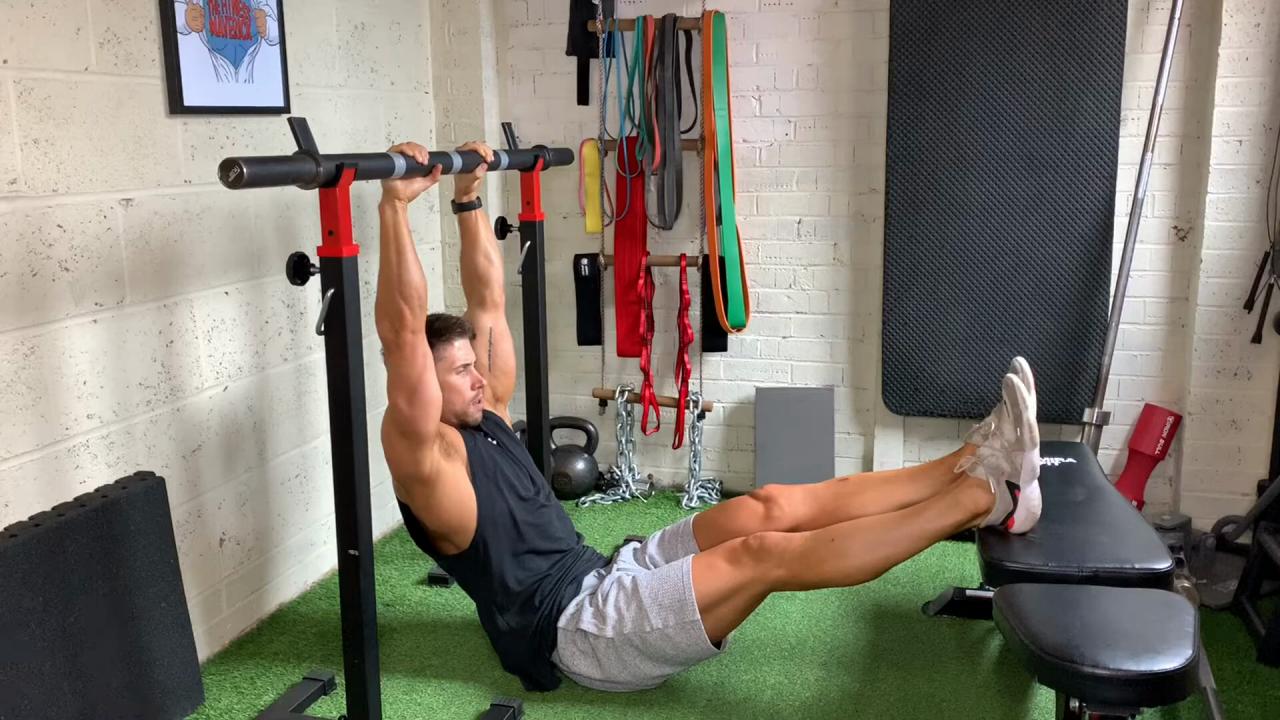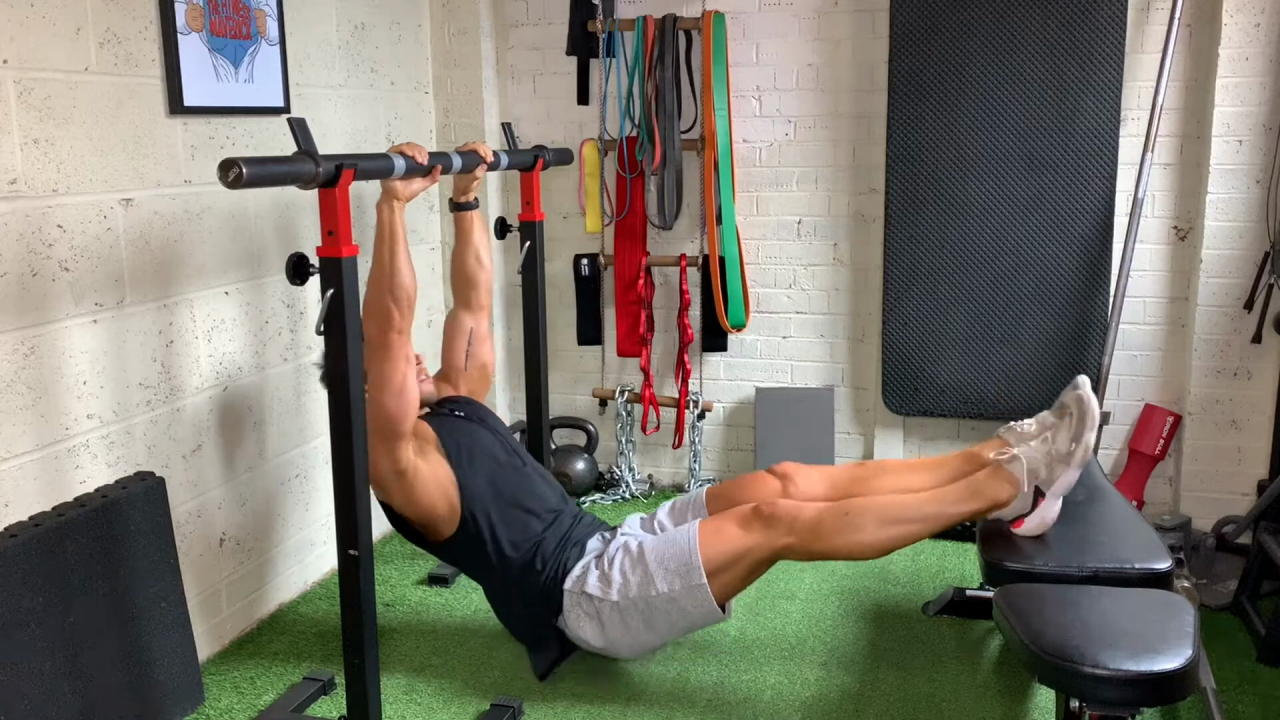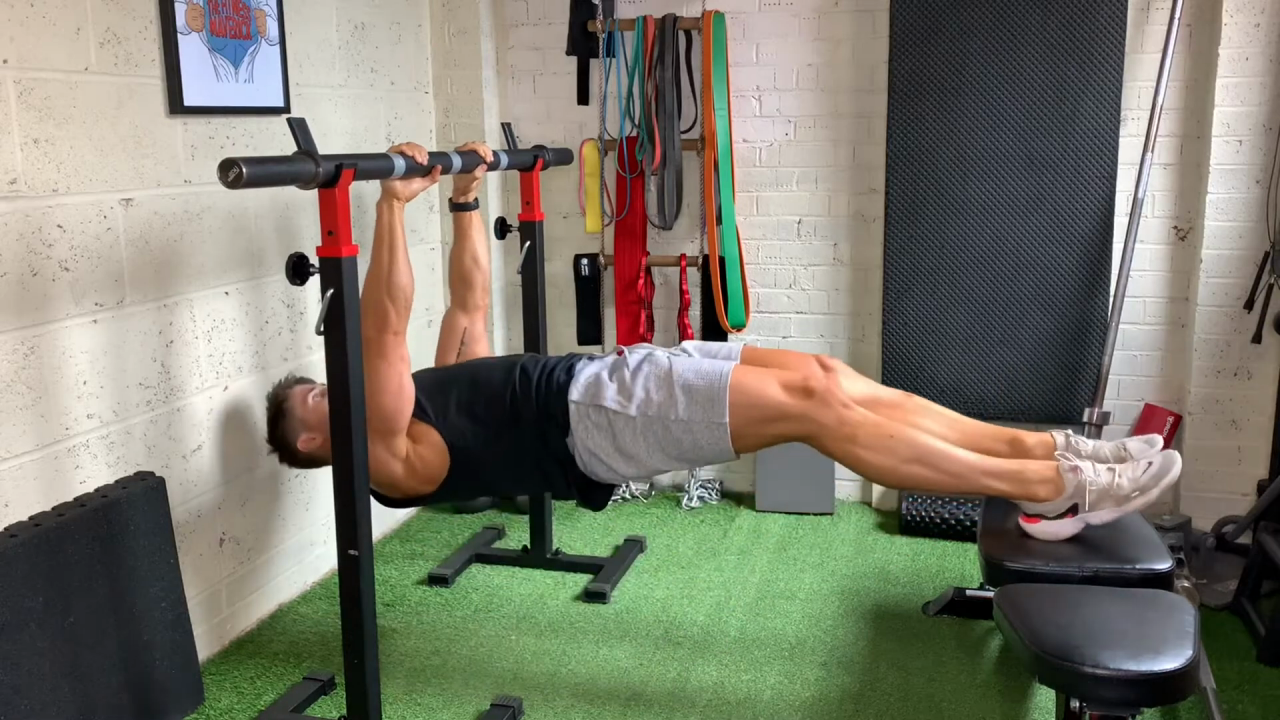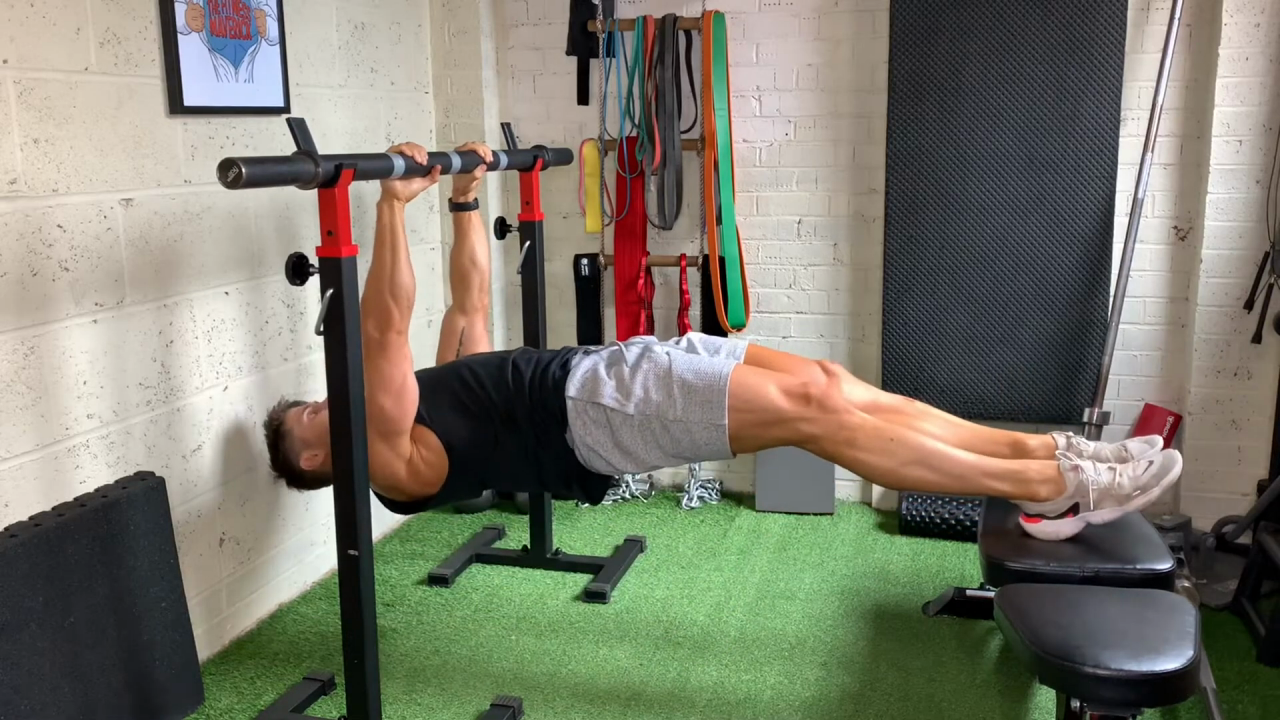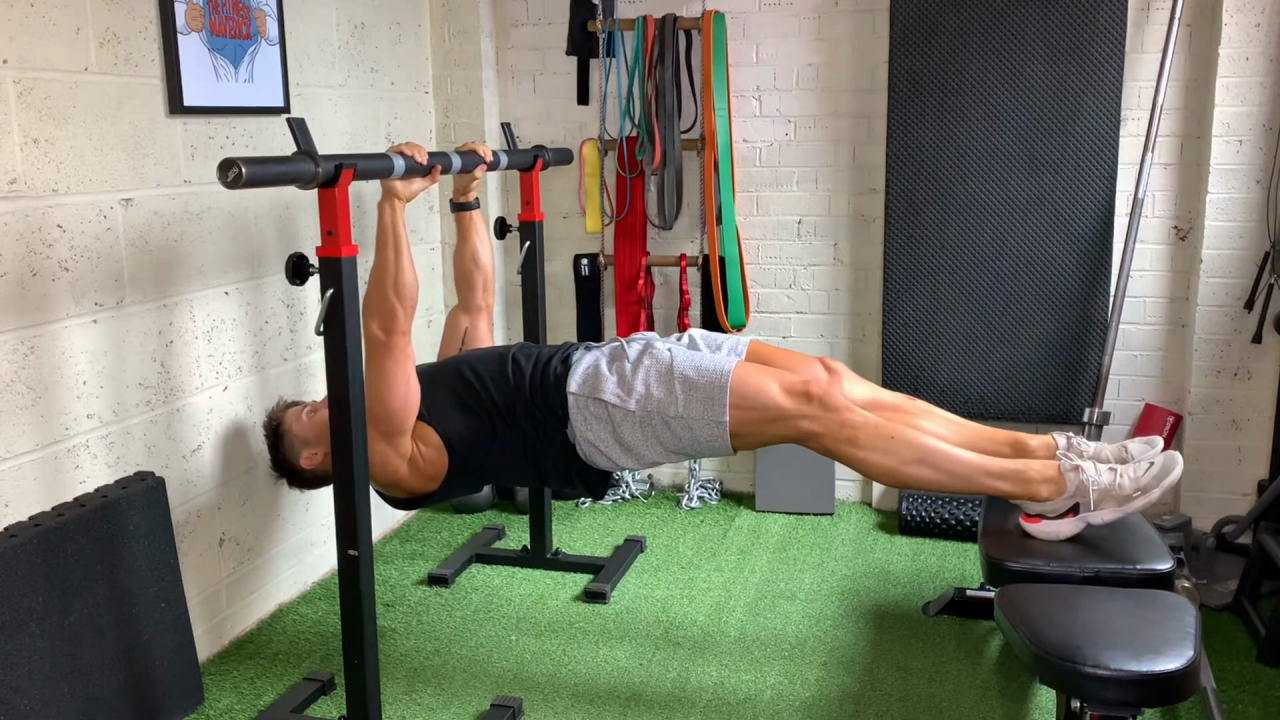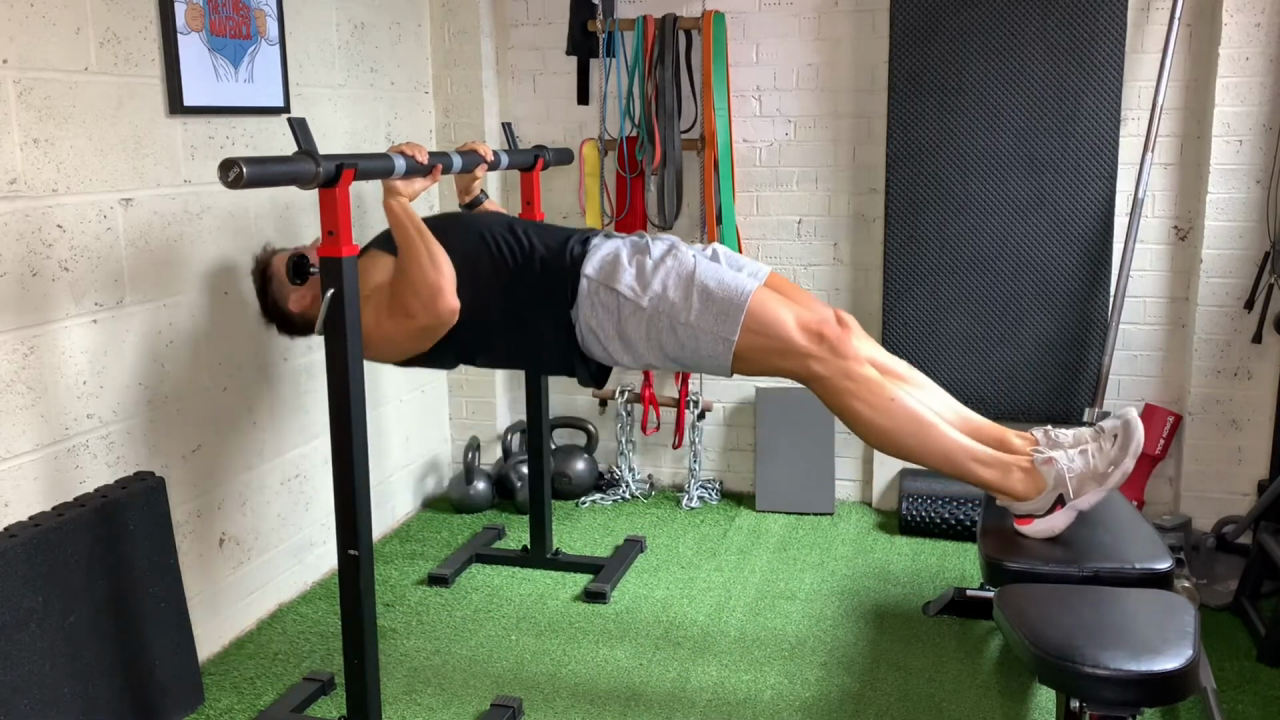
dt=0.7s
person 1, frame 1
left shoulder: (484, 416)
right shoulder: (424, 455)
left elbow: (487, 307)
right elbow: (402, 333)
left wrist: (468, 199)
right wrist: (395, 205)
left hip: (602, 581)
right hip: (578, 631)
left knee: (768, 508)
right knee: (765, 553)
left ankle: (971, 464)
right ankle: (987, 494)
person 1, frame 2
left shoulder: (451, 404)
right shoulder: (396, 457)
left elbow: (471, 309)
right elbow: (387, 331)
left wrist: (465, 201)
right wrist: (391, 204)
left hip: (610, 552)
right hip: (587, 592)
left knee: (783, 483)
right knee: (771, 516)
left ankle: (1000, 458)
right ankle: (1011, 490)
person 1, frame 3
left shoulder: (436, 395)
right shoulder: (390, 456)
left elbow: (468, 307)
right elbow: (383, 329)
left wrist: (466, 198)
right wrist: (391, 205)
left hip: (614, 381)
right hip: (597, 411)
left knee: (828, 378)
right knee: (811, 403)
left ankle: (1043, 448)
right ankle: (1054, 488)
person 1, frame 4
left shoulder: (431, 403)
right shoulder: (393, 457)
left elbow: (469, 307)
right elbow: (383, 327)
left wrist: (466, 197)
right wrist: (391, 202)
left hip: (610, 369)
right hip: (596, 406)
left knee: (827, 383)
right knee: (810, 408)
left ankle: (1045, 452)
right ankle: (1054, 485)
person 1, frame 5
left shoulder: (434, 391)
right shoulder: (392, 455)
left elbow: (474, 301)
right elbow: (386, 325)
left wrist: (467, 199)
right wrist: (393, 203)
left hip: (609, 364)
right hip: (598, 404)
left knee: (827, 382)
right knee: (813, 405)
left ankle: (1042, 451)
right ankle: (1054, 488)
person 1, frame 6
left shoulder: (387, 262)
right shoulder: (369, 317)
right elbow: (440, 304)
left wrist: (472, 193)
right wrist: (398, 204)
left hip: (617, 262)
right hip: (604, 297)
left knee: (833, 335)
right knee: (820, 349)
left ankle: (1019, 446)
right ankle: (1031, 487)
